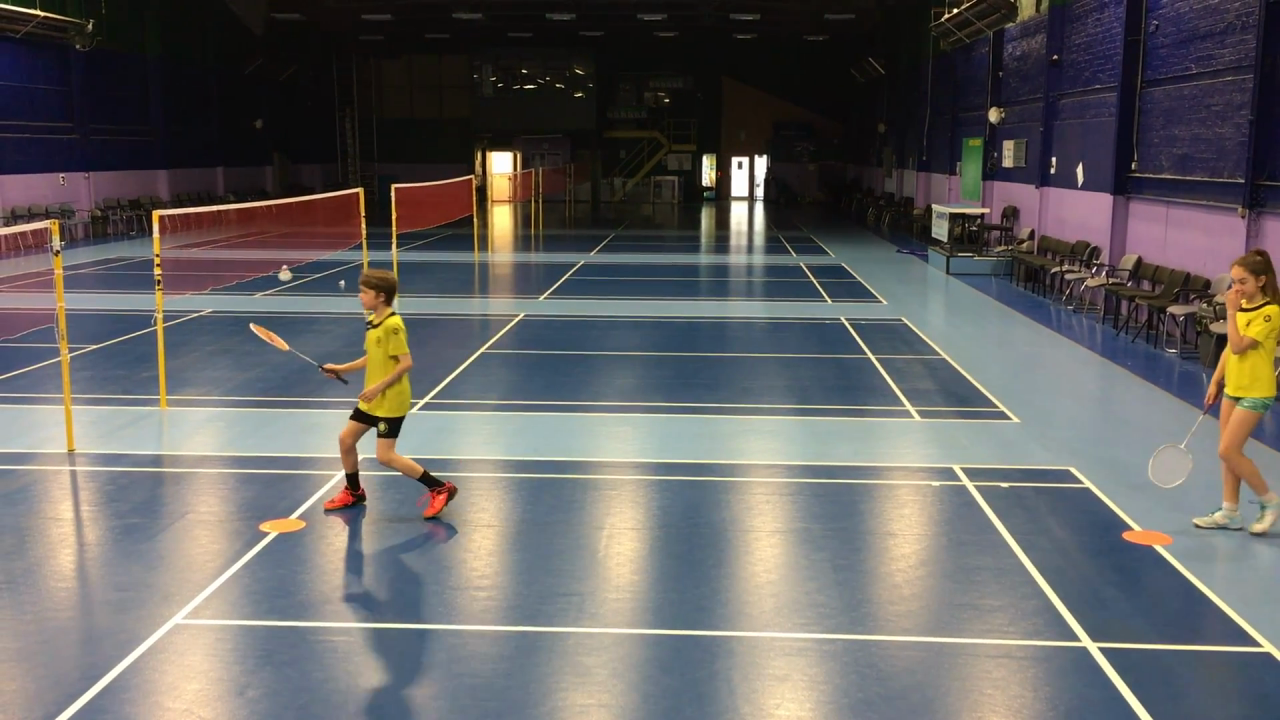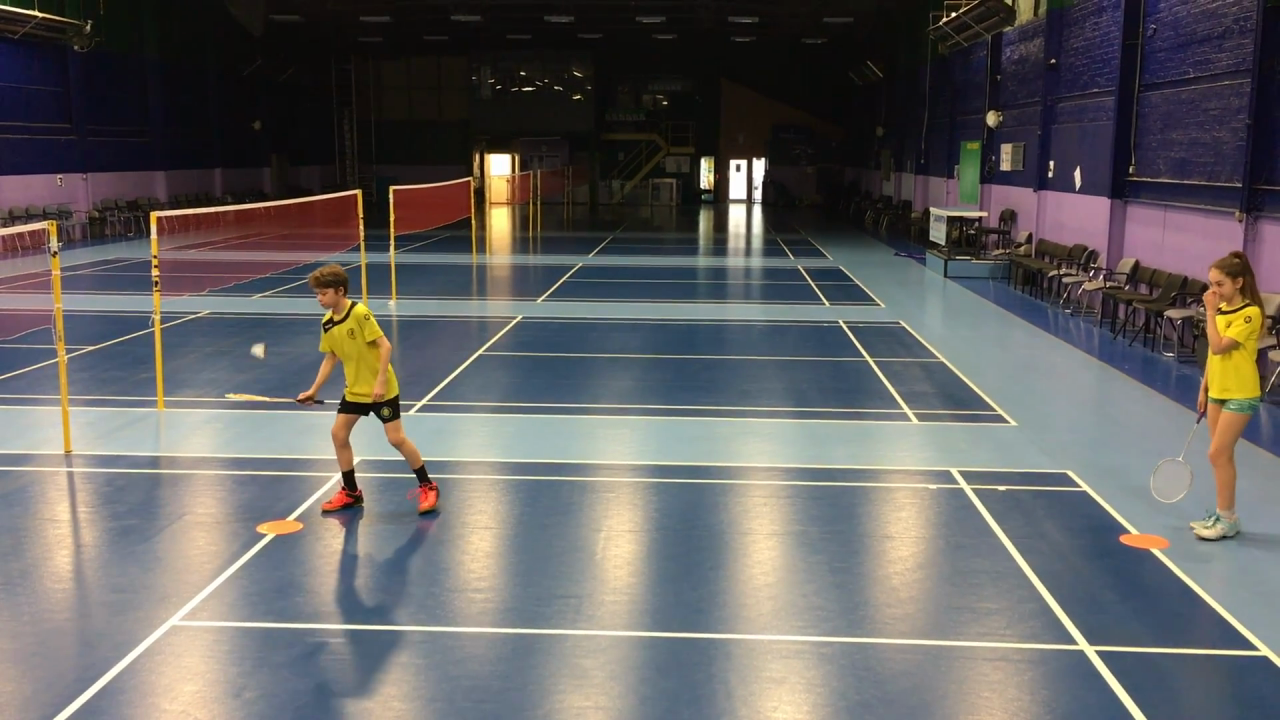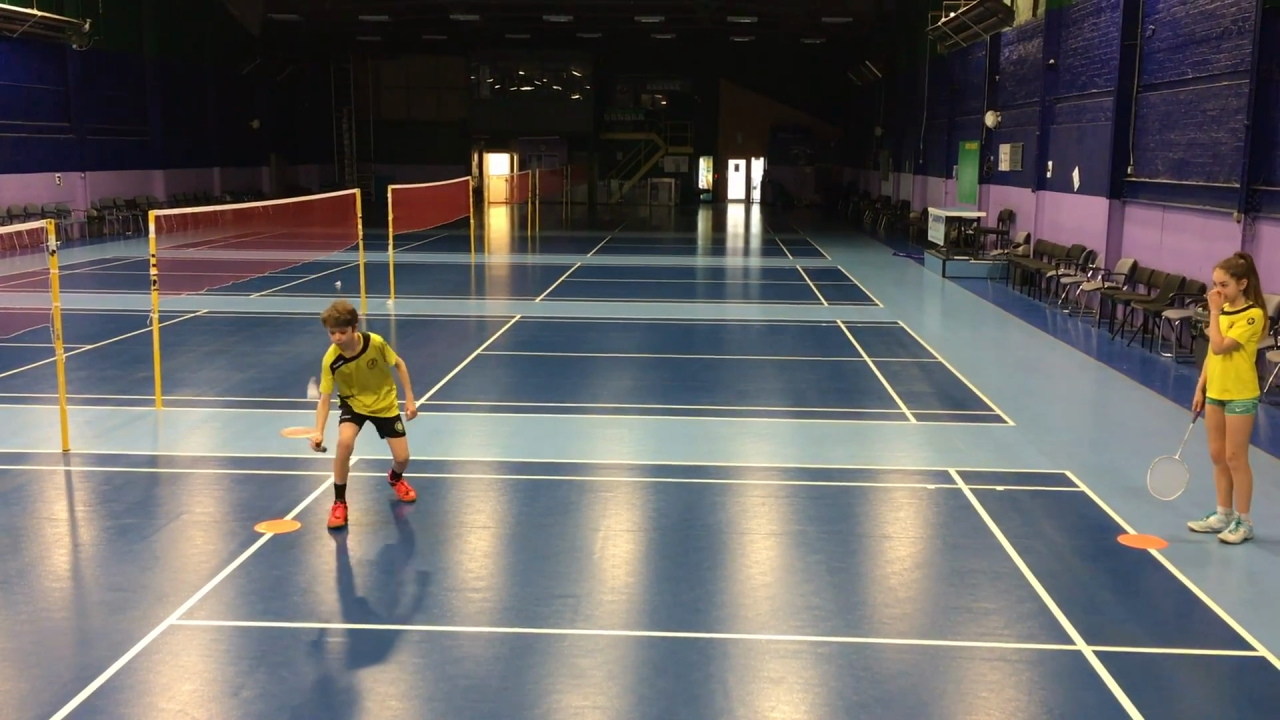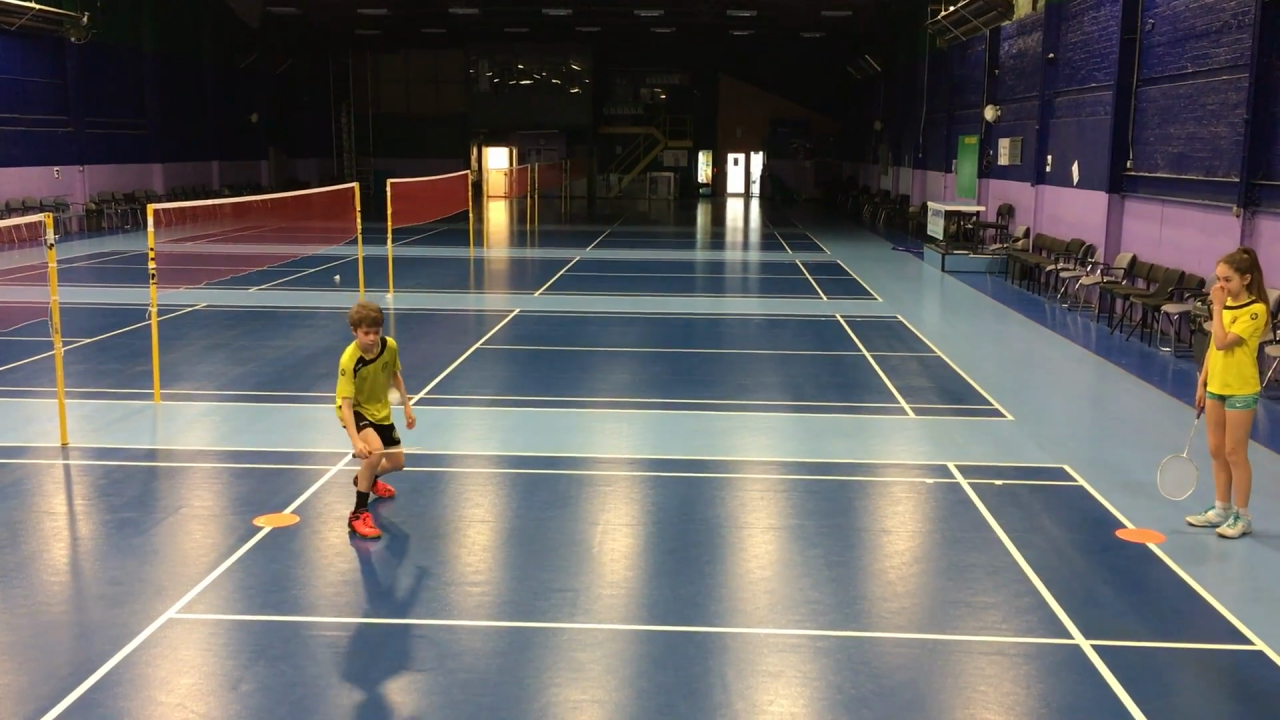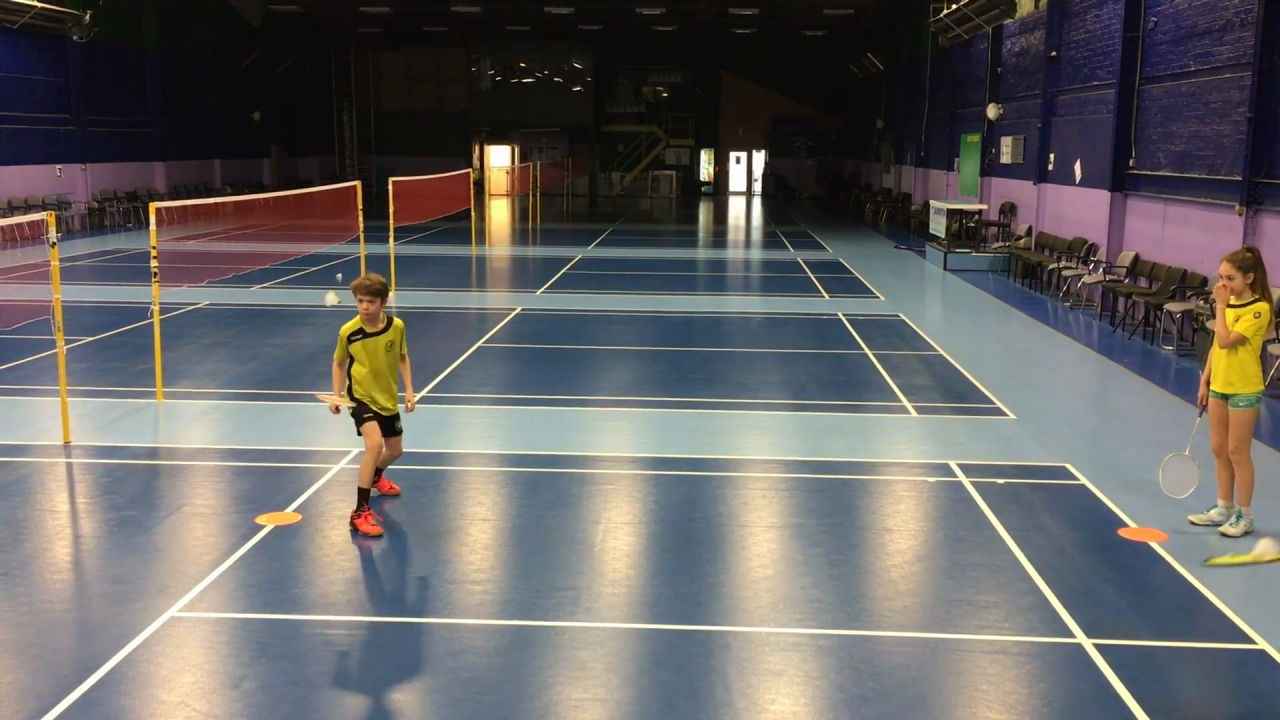
dt=0.5s
person 1, frame 1
right shoulder: (1241, 307)
left elbow: (1238, 347)
left wrist: (1231, 311)
right wrist: (1215, 381)
left hip: (1256, 392)
right hip: (1233, 388)
left knee: (1228, 451)
right knee: (1228, 452)
right ankle: (1230, 512)
person 1, frame 2
left shoulder: (1250, 314)
right shoulder: (1221, 310)
left elbow: (1218, 347)
left wrist: (1210, 313)
right wrist: (1204, 388)
left hip: (1240, 394)
right hip: (1218, 391)
left knee: (1218, 453)
right knee: (1221, 455)
left ankle: (1226, 517)
right ankle: (1224, 514)
person 1, frame 3
left shoulder: (1252, 315)
right shoulder: (1222, 310)
left elbow: (1219, 347)
left wrist: (1214, 312)
right wrist: (1200, 388)
left hip: (1240, 395)
right hip: (1215, 392)
left knee: (1235, 458)
right knee: (1218, 456)
left ankle: (1243, 521)
right ankle: (1223, 514)
person 1, frame 4
left shoulder: (1255, 310)
right shoulder: (1225, 304)
left elbow: (1222, 342)
left wrist: (1217, 308)
right wrist: (1202, 383)
left hip: (1241, 390)
right hip: (1216, 386)
left knee: (1235, 453)
right knee: (1217, 450)
left ankle: (1242, 516)
right ankle: (1222, 509)
person 1, frame 5
left shoulder: (1258, 309)
right shoulder: (1228, 303)
left elbow: (1225, 341)
left wrist: (1220, 306)
right wrist: (1205, 381)
left hip: (1244, 389)
right hip: (1219, 385)
left knee: (1237, 452)
right knee: (1219, 449)
left ankle: (1244, 515)
right ankle: (1224, 508)
person 2, frame 1
left shoulder: (392, 325)
right shoulder: (371, 322)
left elbow: (406, 362)
left wrist: (379, 387)
right wrist: (343, 368)
left hip: (391, 402)
right hip: (370, 401)
left knee: (385, 456)
right knee: (346, 440)
left ankle: (440, 489)
right ankle: (353, 491)
person 2, frame 2
left shoulder: (360, 313)
right shoulder: (327, 323)
left elbow: (385, 346)
right elbow: (330, 358)
left wrist: (381, 382)
right wrist: (313, 390)
left hip: (381, 388)
right hip: (354, 390)
left knee: (396, 438)
right knee: (338, 434)
left ankle: (427, 486)
right ankle: (351, 492)
person 2, frame 3
left shoulder: (375, 342)
right shoulder: (331, 360)
left elbow: (399, 365)
right elbow: (324, 399)
left wrist: (409, 398)
right wrist: (318, 433)
left hip: (384, 403)
right hip: (353, 403)
left knee: (401, 456)
right knee: (344, 443)
left ankle: (397, 479)
right ankle: (340, 503)
person 2, frame 4
left shoulder: (390, 346)
right shoulder: (349, 361)
right elbow: (346, 404)
left wrist: (407, 406)
right wrist: (356, 442)
left hip: (380, 410)
right hip: (356, 411)
left knee: (397, 463)
right knee: (375, 452)
left ankle: (366, 480)
right ankle: (359, 513)
person 2, frame 5
left shoulder: (397, 327)
right shoulder: (348, 332)
left elbow: (403, 359)
right elbow: (338, 364)
left wrist: (409, 390)
right wrist: (337, 395)
left hip: (388, 399)
right hip: (361, 398)
left knee: (395, 450)
right knee: (375, 445)
left ankle: (375, 475)
right ankle: (361, 512)
